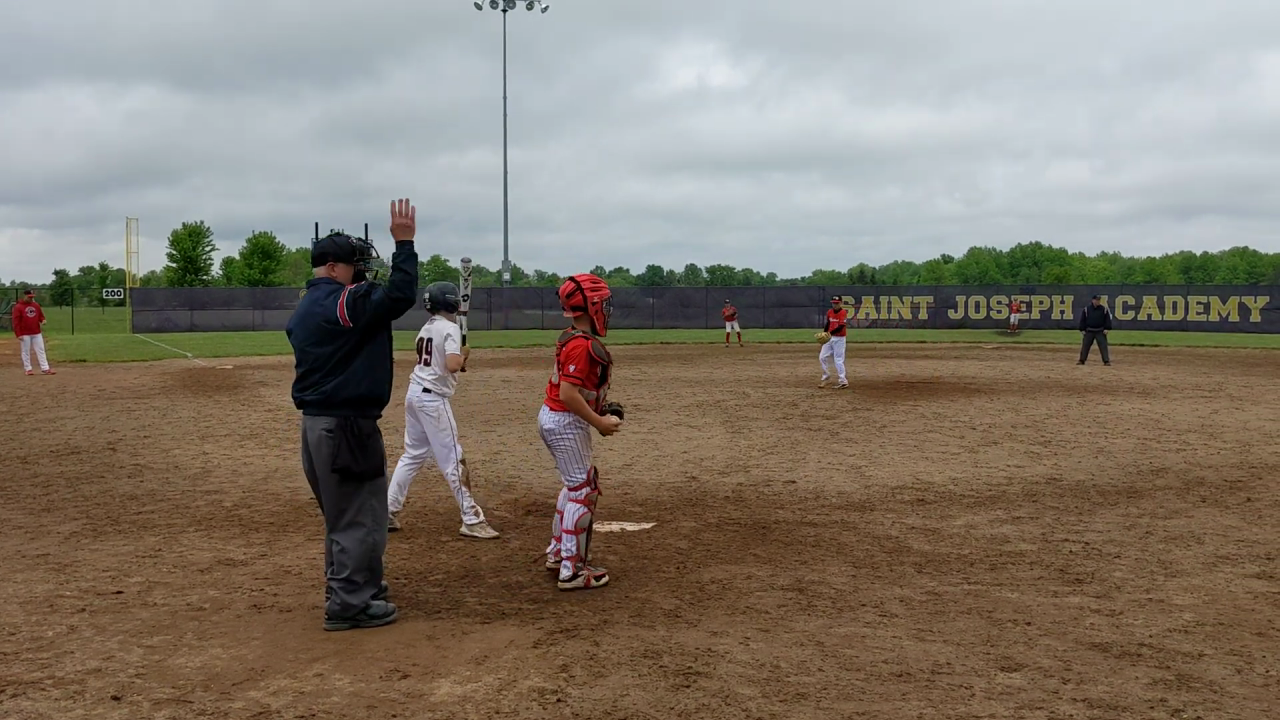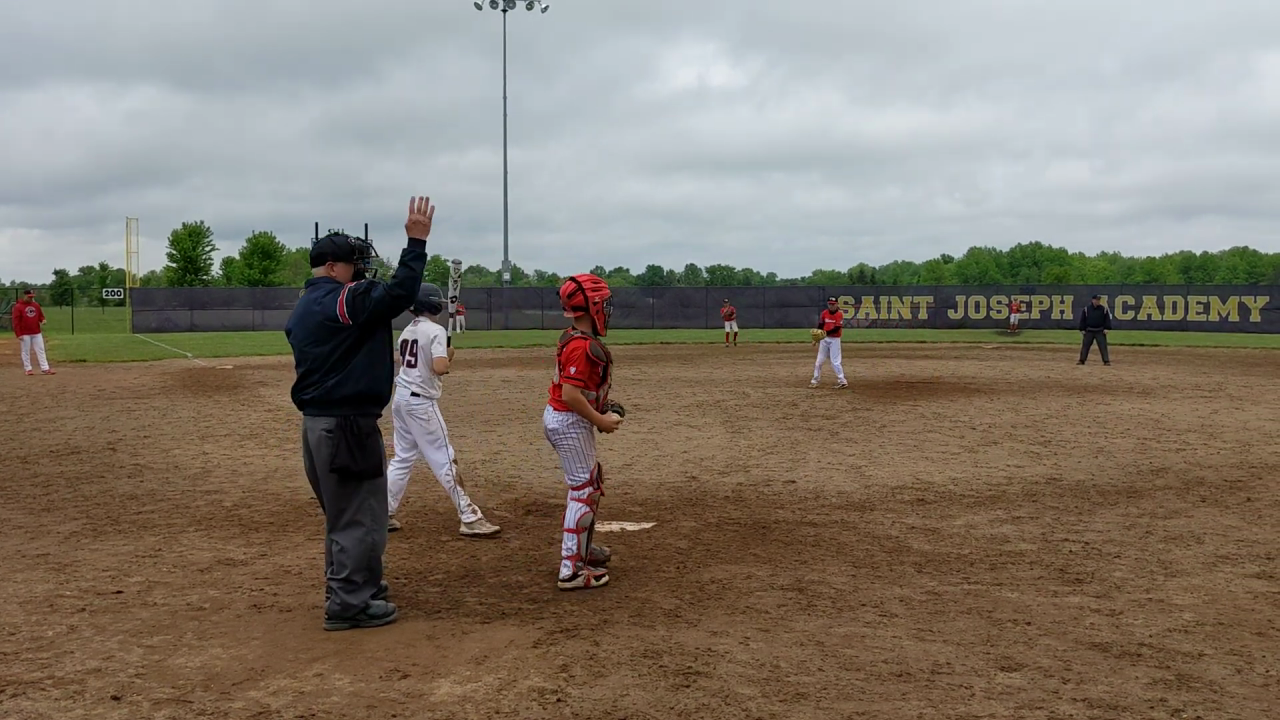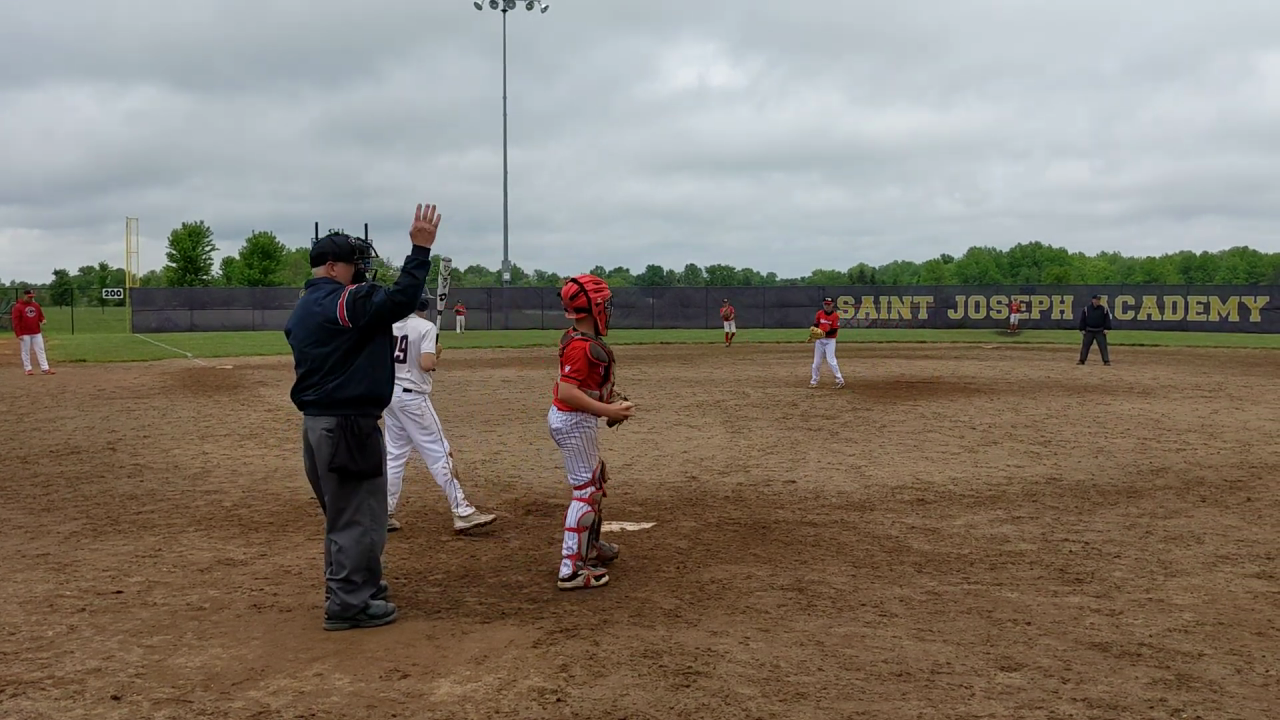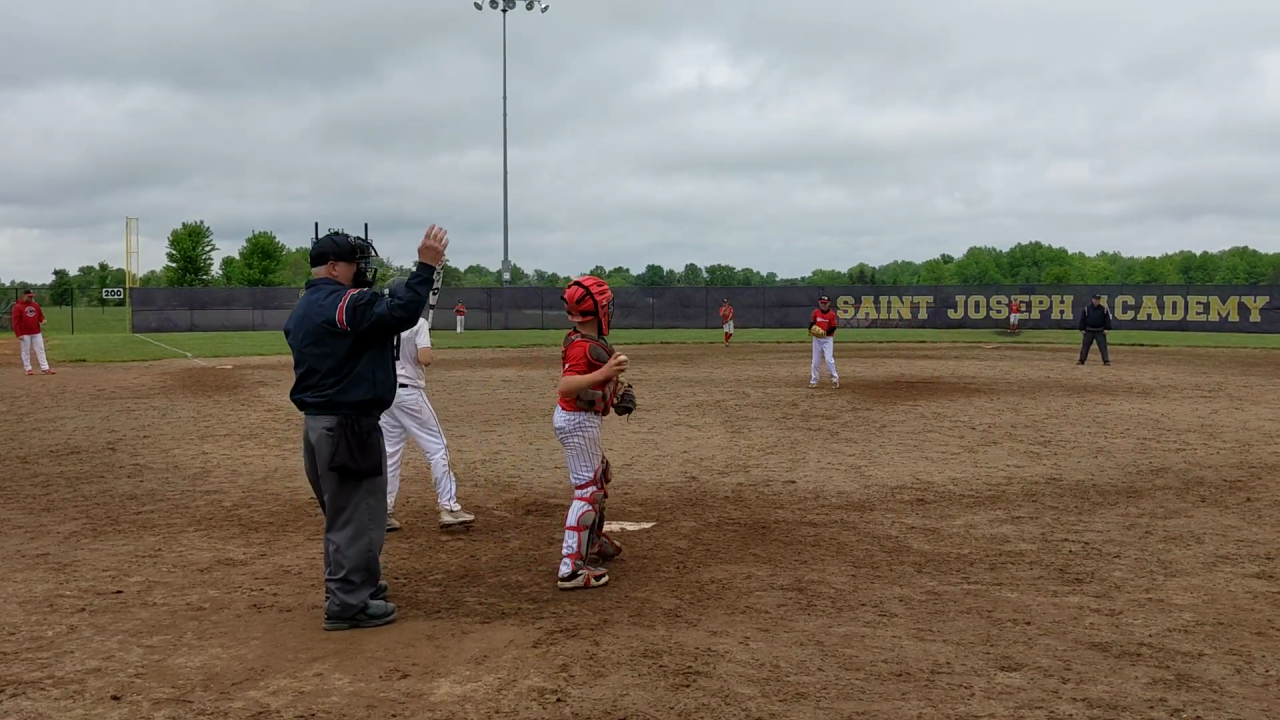
dt=0.1s
person 1, frame 1
left shoulder: (304, 310)
right shoulder: (346, 302)
right elbow: (400, 295)
right wrist: (404, 242)
left hip: (318, 422)
right hip: (346, 425)
left knee: (342, 514)
right knee: (361, 517)
left ankle: (348, 588)
right ankle: (348, 603)
person 1, frame 2
left shoulder: (303, 309)
right shoulder: (345, 300)
right elbow: (400, 293)
right wrist: (416, 241)
left hip: (317, 422)
right hip: (347, 425)
left knee: (342, 513)
right knee: (360, 516)
left ankle: (350, 589)
right ankle: (349, 604)
person 1, frame 3
left shoulder: (303, 310)
right shoulder: (346, 302)
right elbow: (401, 299)
right wrist: (420, 248)
left hip: (318, 422)
right hip: (347, 426)
left knee: (342, 515)
right knee: (359, 517)
left ankle: (351, 588)
right ankle: (348, 603)
person 1, frame 4
left shoulder: (301, 311)
right shoulder: (347, 303)
right elbow: (397, 314)
right wrist: (426, 264)
left hip: (317, 423)
right hip: (349, 426)
left knee: (341, 515)
right knee: (358, 517)
left ankle: (351, 588)
right ankle: (348, 604)
person 2, frame 1
left shoulder: (570, 338)
right shoulder: (583, 345)
right elbow: (567, 393)
left wrist: (598, 412)
right wrist: (598, 422)
left hip: (551, 417)
right hip: (566, 423)
left knee: (575, 485)
right knee: (583, 493)
left ankle: (559, 551)
right ankle: (572, 571)
person 2, frame 2
left shoulder: (574, 338)
right shoulder: (583, 346)
right elbow: (568, 395)
left wrist: (601, 412)
right wrist: (601, 421)
left hip: (560, 418)
right hip: (570, 423)
left knee: (588, 481)
right knee: (584, 491)
left ankle: (579, 549)
right ankle: (572, 570)
person 2, frame 3
left shoulder: (576, 338)
right shoulder: (583, 346)
right elbow: (566, 392)
left wrist: (609, 402)
right wrist: (607, 410)
left hip: (566, 418)
right hip: (575, 422)
left knee: (592, 480)
right knee: (587, 490)
left ankle: (590, 546)
right ankle: (571, 570)
person 2, frame 4
left shoulder: (587, 341)
right shoulder: (583, 347)
right elbow: (565, 386)
left wrist: (610, 392)
right wrist: (604, 374)
left hip: (578, 419)
right hip: (579, 422)
left knee: (598, 477)
right knee: (588, 490)
left ankle: (593, 541)
right ankle: (571, 569)
person 3, frame 1
left shoulder: (425, 328)
right shoulder: (449, 328)
right elbow: (452, 366)
left wrist: (459, 357)
right wrist: (464, 354)
left hip: (415, 394)
right hip: (433, 399)
left knee: (413, 455)
right knee: (453, 459)
left ankle: (388, 511)
right ankle: (471, 521)
person 3, frame 2
left shoulder: (406, 332)
right shoulder: (436, 331)
right elbow: (440, 369)
right wrist: (447, 356)
left hip: (400, 397)
right hip: (420, 400)
left knee: (401, 458)
right knee: (444, 460)
left ankle: (385, 514)
right ankle: (470, 519)
person 3, frame 3
left shoulder: (394, 328)
right shoulder: (426, 328)
right elbow: (427, 364)
right wrist: (435, 352)
left hip: (392, 395)
right hip: (413, 397)
left knee: (395, 455)
right knee: (439, 454)
left ankle: (385, 514)
right ankle: (463, 513)
person 3, frame 4
right shoulder: (418, 323)
right elbow: (426, 359)
right wrist: (428, 349)
right hip: (410, 392)
left knee: (390, 453)
right knee: (437, 447)
left ankle: (384, 513)
right ankle: (448, 508)
